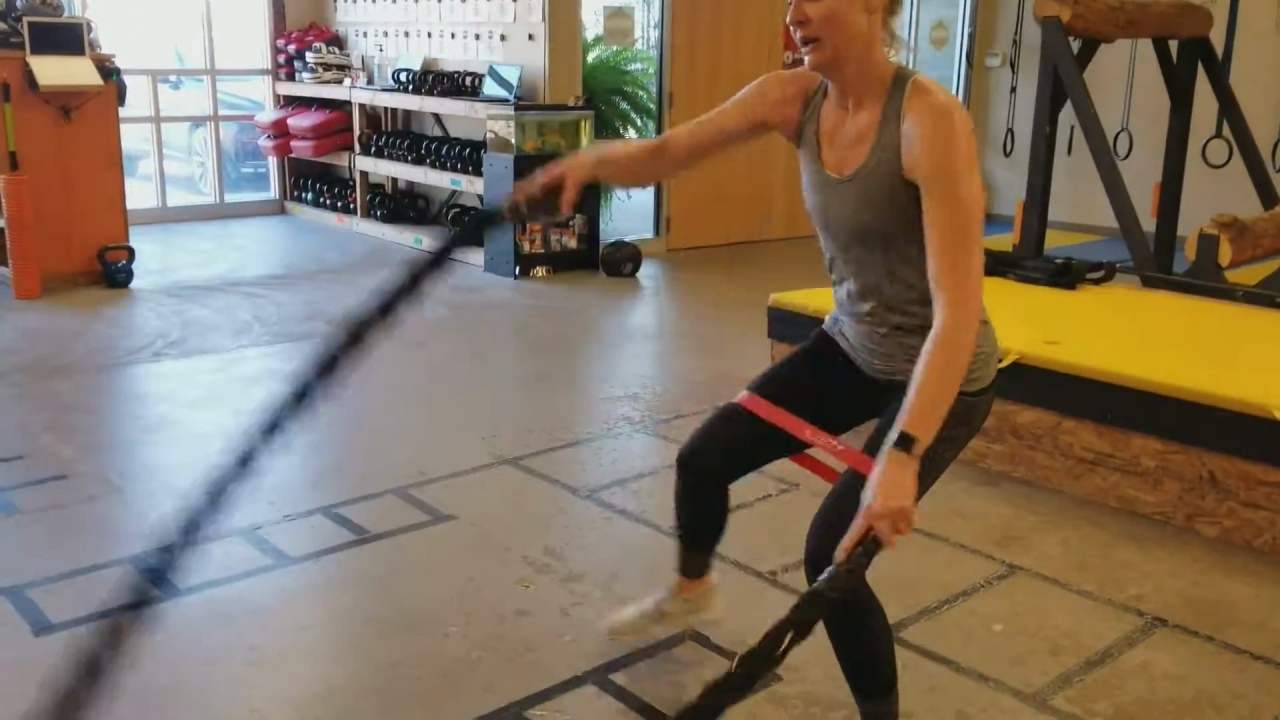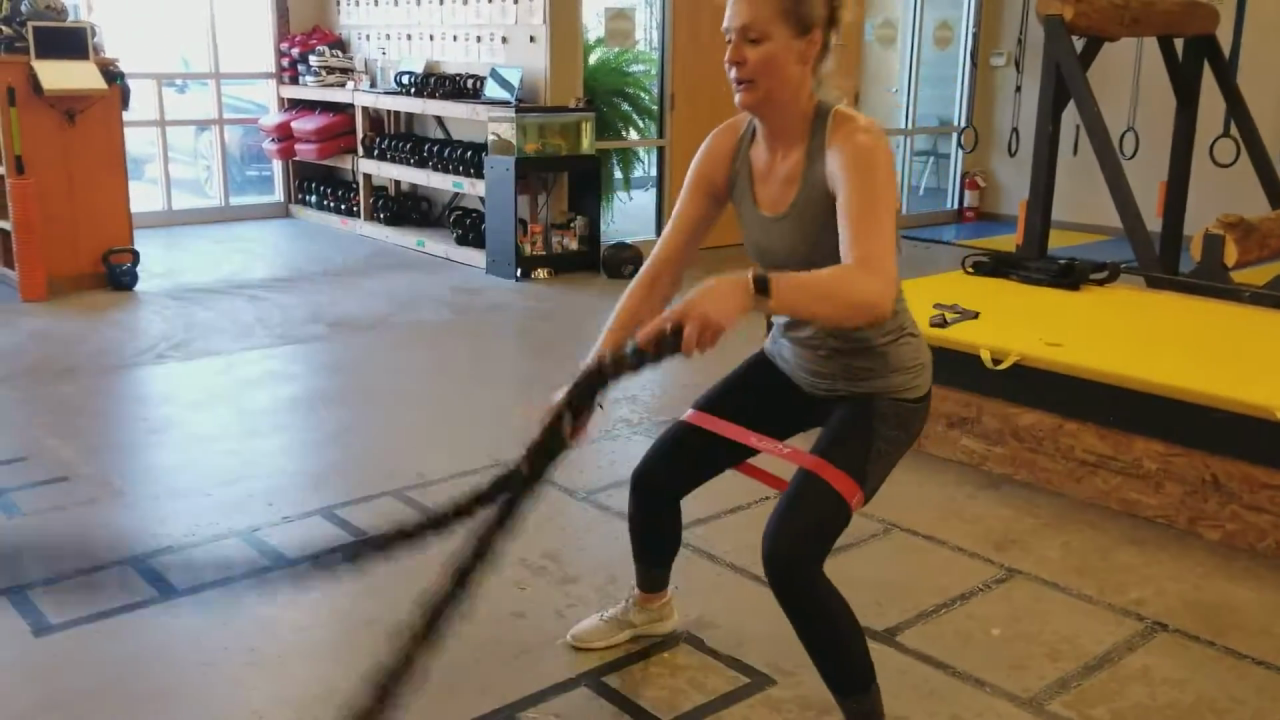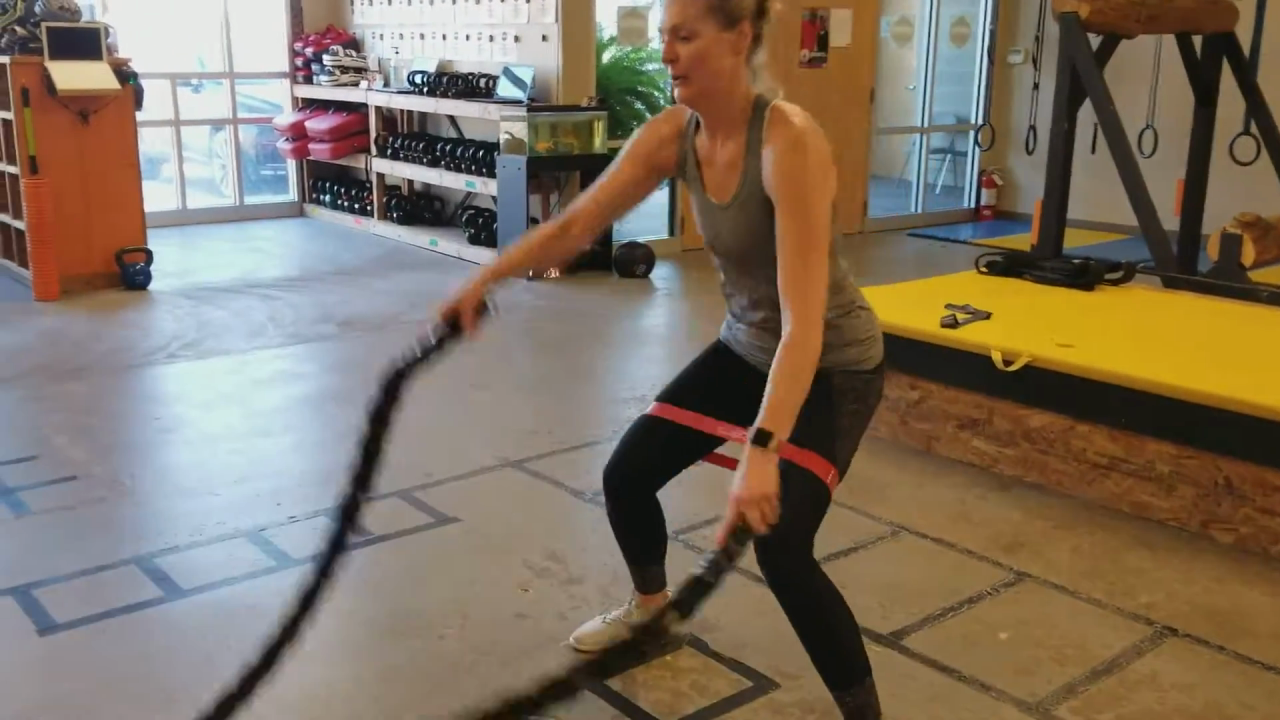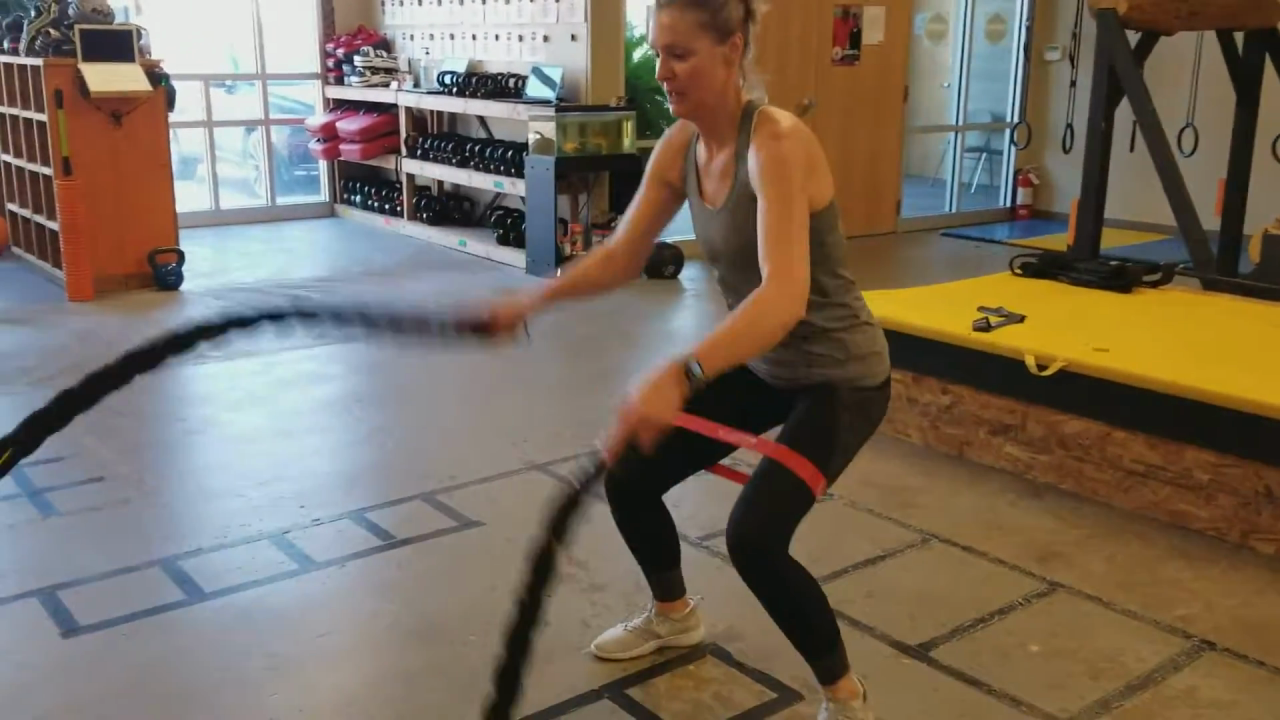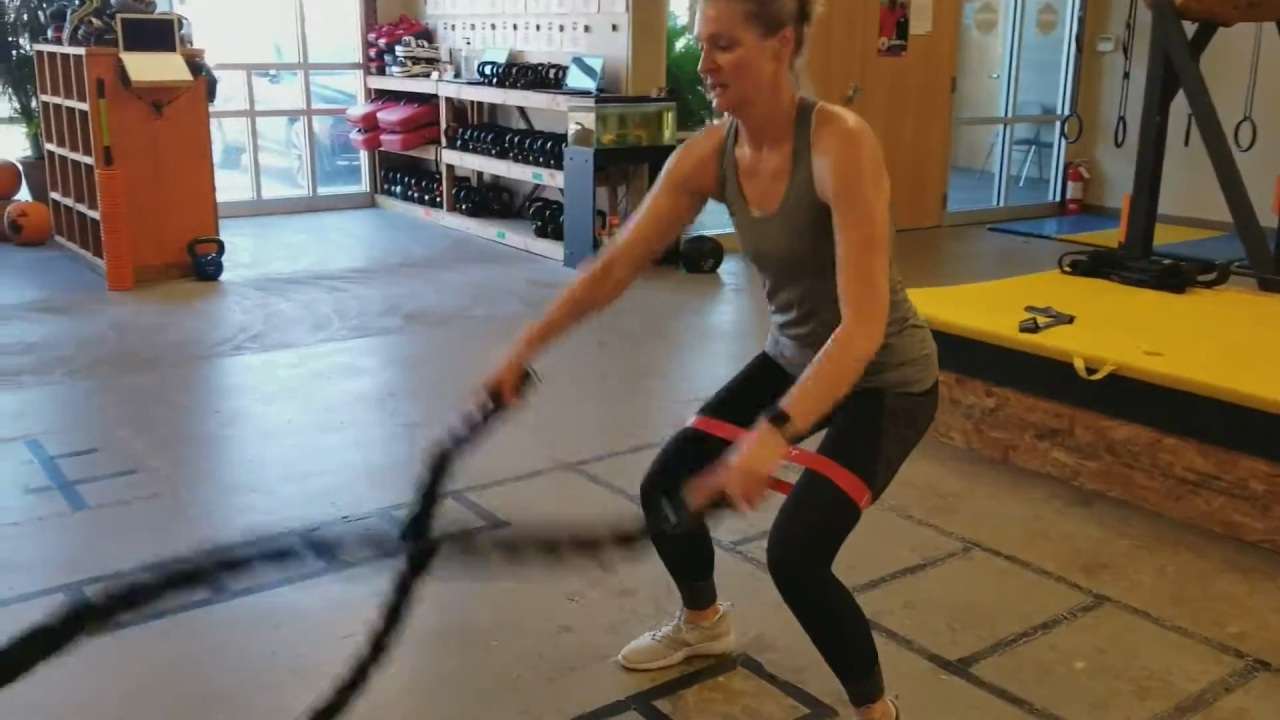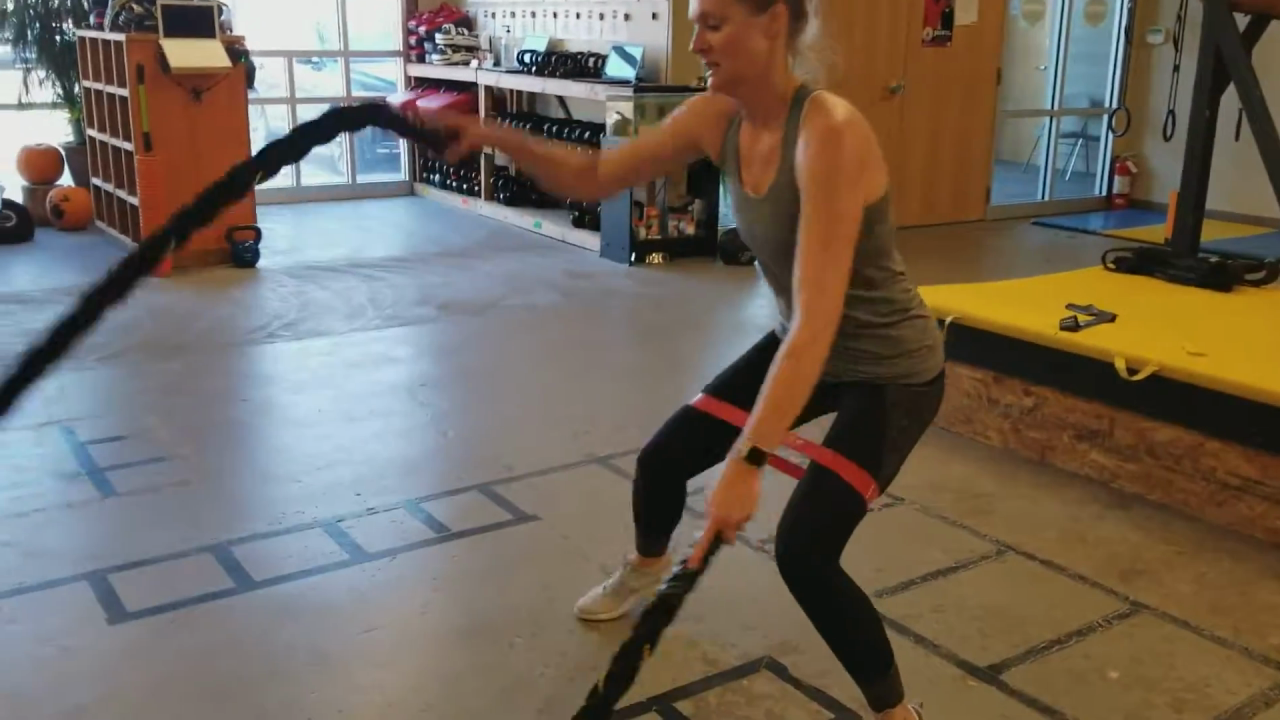
dt=0.3s
person 1, frame 1
left shoulder: (933, 117)
right shoulder: (794, 96)
left elbow: (958, 306)
right elbow: (669, 152)
left wrist: (903, 454)
right wrist: (593, 161)
left hip: (941, 373)
right hip: (851, 343)
left knee: (831, 555)
right knee: (706, 455)
right ankle: (691, 590)
person 1, frame 2
left shoulder: (852, 144)
right shoulder: (726, 147)
left elbow: (872, 293)
right elbow: (660, 272)
left wrist: (748, 287)
left hip: (879, 382)
right hip: (793, 359)
left knee: (789, 553)
right knee: (653, 476)
right ankle: (649, 605)
person 1, frame 3
left shoulder: (791, 142)
right shoulder: (673, 132)
left elbow: (804, 316)
right elbow: (575, 227)
left wrist: (764, 455)
right wrist: (487, 278)
left hip: (837, 362)
right hip: (746, 344)
left knee: (781, 541)
right knee: (626, 474)
right ankle: (650, 602)
person 1, frame 4
left shoulder: (779, 142)
right shoulder: (681, 146)
left elbow: (786, 297)
right elbow: (619, 260)
left wrist: (681, 375)
right wrist: (535, 299)
left hip: (840, 371)
right hip: (757, 361)
left knee: (754, 534)
right knee: (629, 477)
right ankle: (675, 615)
person 1, frame 5
left shoulder: (842, 144)
right shoulder: (711, 151)
left elbow: (863, 325)
right elbow: (616, 263)
left wrist: (772, 435)
right wrist: (525, 349)
left hip: (887, 379)
right hip: (792, 356)
left knee: (795, 553)
right knee: (665, 489)
right ankle: (702, 622)
person 1, frame 6
left shoulder: (830, 133)
right shoulder: (719, 116)
left elbow: (818, 321)
right elbow: (593, 180)
left wrist: (745, 465)
right wrist: (495, 137)
left hip: (889, 368)
right hip: (801, 344)
left knee: (804, 549)
right knee: (663, 457)
right ankle: (645, 569)
